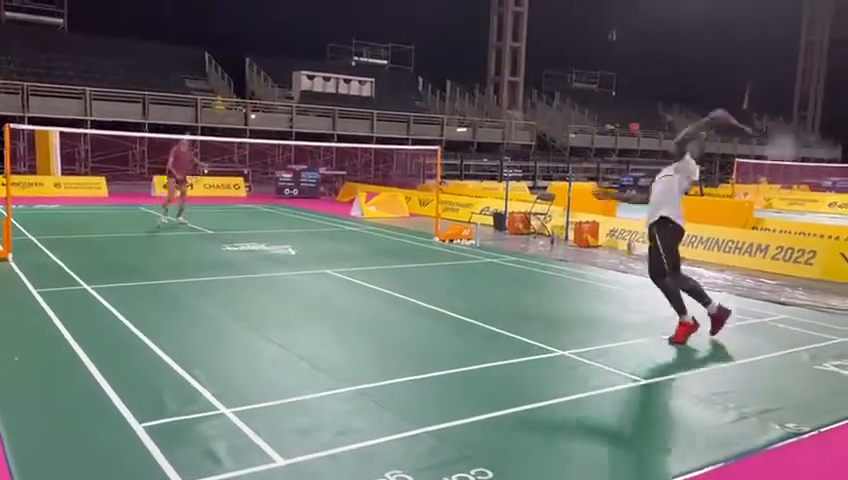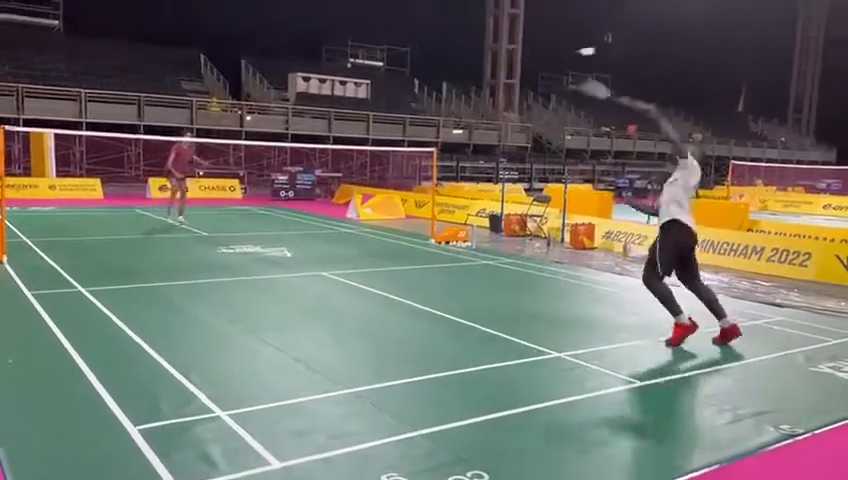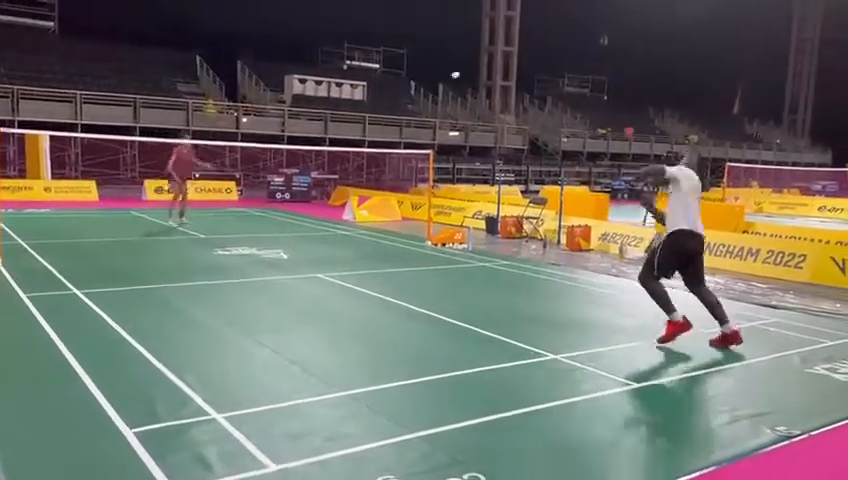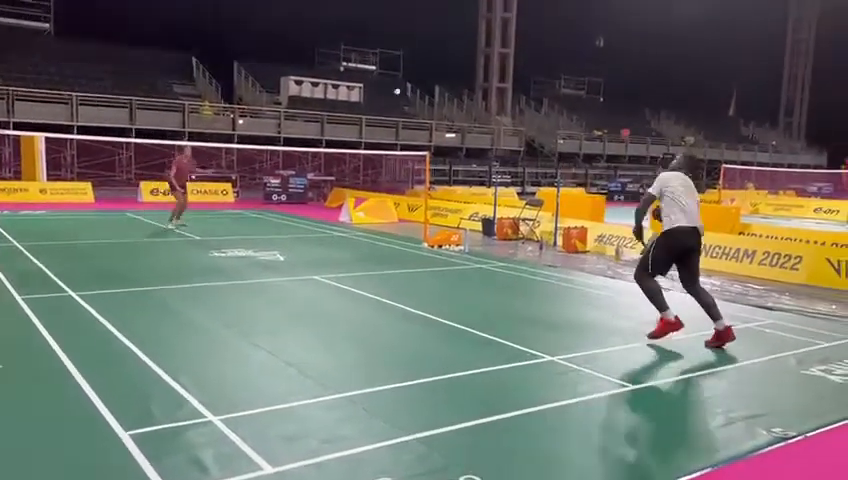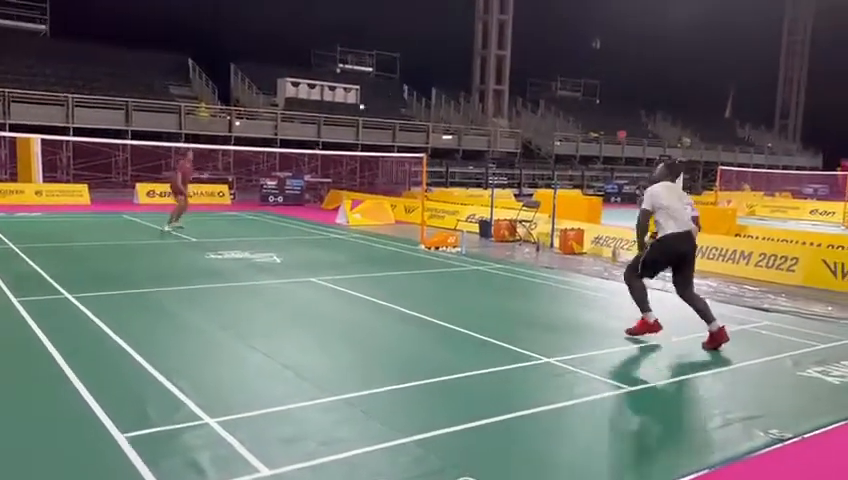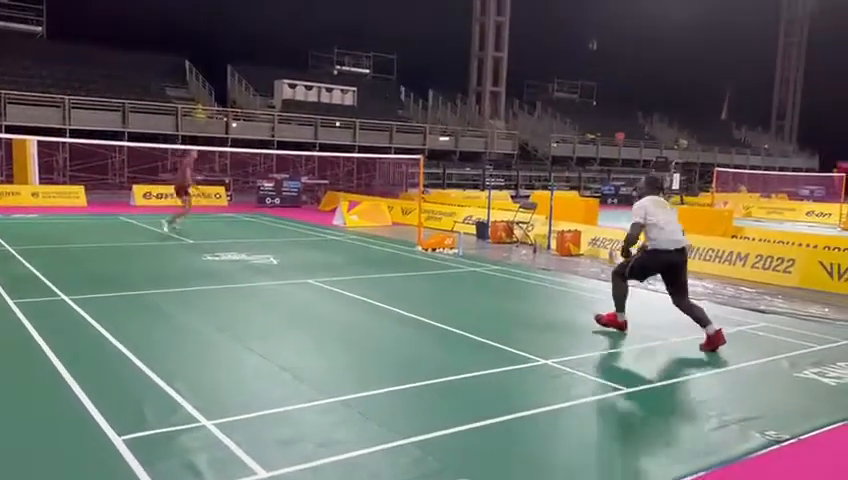
dt=0.1s
person 1, frame 1
left shoulder: (687, 165)
right shoulder: (671, 170)
left elbow: (680, 142)
right elbow: (646, 198)
left wrist: (708, 120)
right wrist: (615, 196)
left hip: (666, 224)
right hip: (661, 223)
left knee: (659, 274)
right knee: (671, 276)
left ankle: (686, 322)
right ankle: (715, 311)
person 1, frame 2
left shoulder: (690, 165)
right shoulder: (680, 176)
left elbow: (675, 140)
right elbow: (659, 210)
left wrist: (654, 113)
left hip: (675, 229)
right hip: (683, 231)
left knee: (651, 278)
right knee: (693, 282)
left ankle: (683, 322)
right ankle: (728, 325)
person 1, frame 3
left shoulder: (684, 173)
right shoulder: (691, 181)
left elbow: (655, 171)
left wrist: (639, 176)
right wrist: (653, 209)
left hip: (682, 234)
right hip: (694, 236)
left knee: (647, 277)
right knee: (698, 288)
left ankle: (676, 320)
right ankle: (730, 331)
person 1, frame 4
left shoulder: (665, 177)
right shoulder: (691, 188)
left elbow: (643, 204)
left wrist: (638, 226)
left hip: (675, 233)
right hip: (694, 235)
left knee: (643, 274)
right knee: (693, 286)
left ankle: (668, 319)
right ankle: (723, 329)
person 1, frame 5
left shoulder: (653, 190)
right shoulder: (684, 196)
left elbow: (643, 221)
right elbow: (696, 225)
left wrist: (641, 243)
left hip: (669, 240)
right hip: (688, 242)
left knee: (632, 274)
right knee: (686, 291)
left ankle: (649, 320)
right ankle: (716, 330)
person 1, frame 6
left shoulder: (642, 205)
right shoulder: (668, 207)
left elbow: (633, 234)
left wrist: (626, 252)
left hip: (659, 251)
right hip: (679, 252)
left knee: (619, 274)
right knee: (682, 300)
left ankle: (619, 319)
right ankle: (713, 332)
